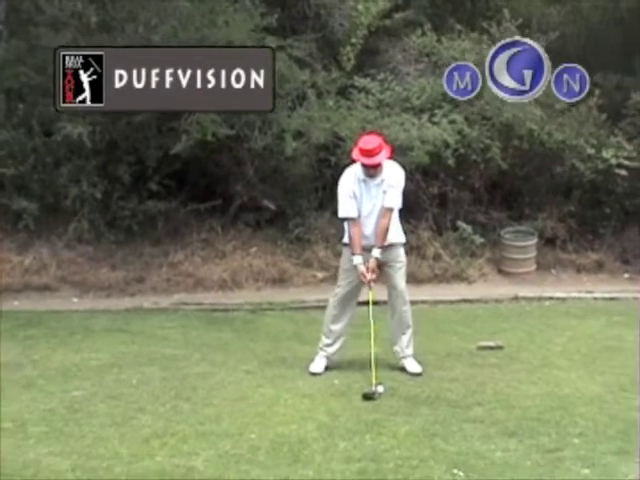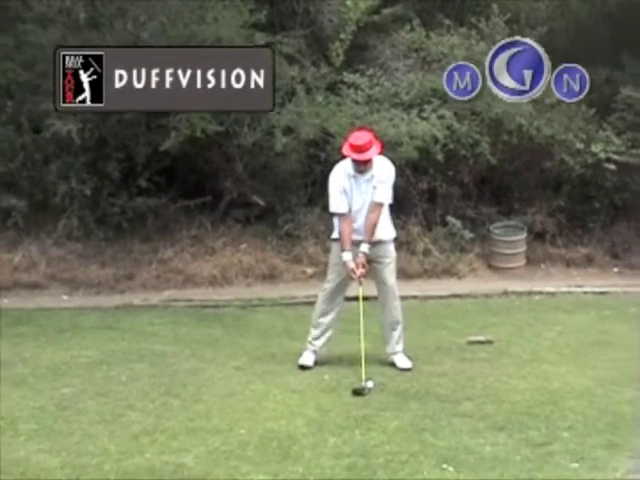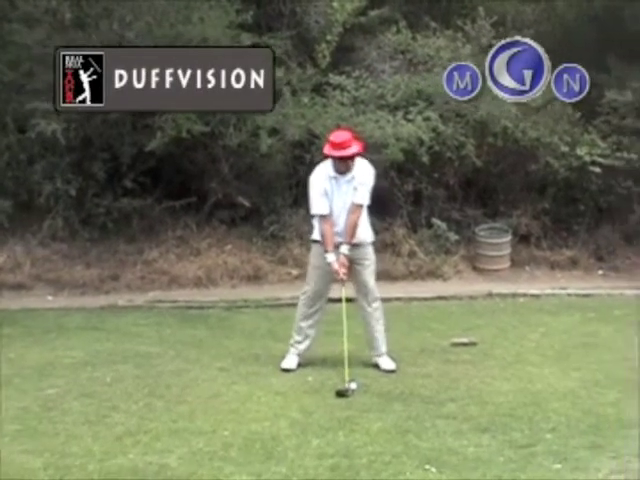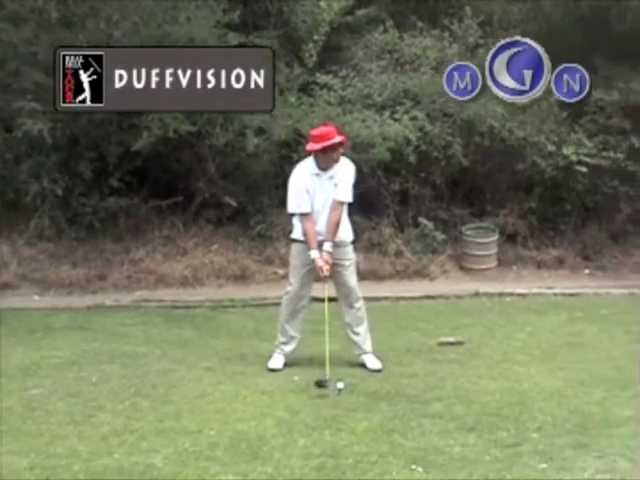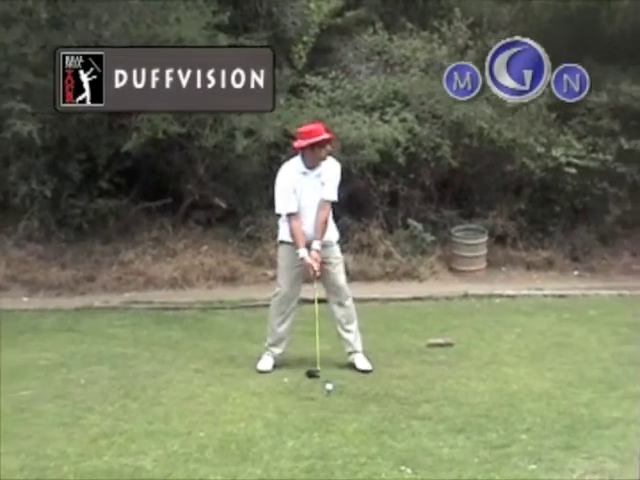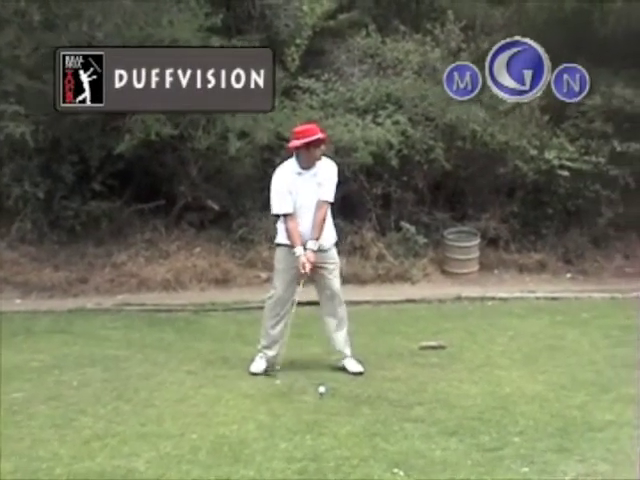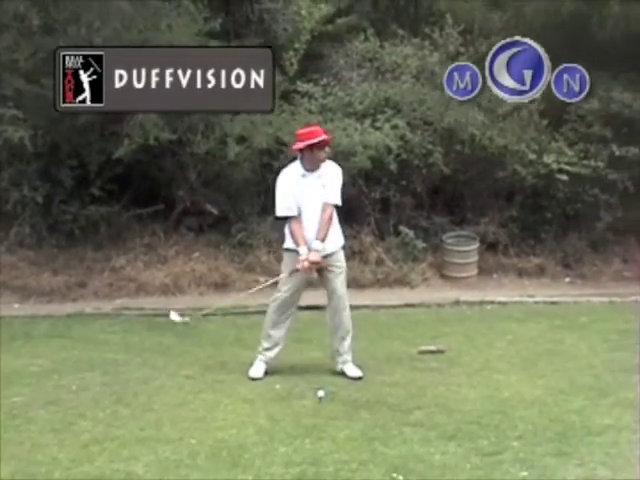
dt=0.3s
person 1, frame 1
left shoulder: (395, 172)
right shoulder: (348, 179)
left elbow: (386, 216)
right elbow: (353, 222)
left wrist: (376, 255)
right wrist: (358, 260)
left hip: (390, 245)
right hip: (357, 245)
left knee: (400, 297)
right knee: (342, 298)
left ankle: (406, 354)
right ankle: (324, 353)
person 1, frame 2
left shoulder: (385, 168)
right shoulder: (338, 174)
left elbow: (375, 211)
right elbow: (344, 218)
left wrist: (364, 250)
right wrist: (348, 256)
left hip: (380, 240)
right hip: (346, 240)
left knee: (390, 293)
right knee: (331, 291)
left ankle: (396, 350)
right ankle: (312, 348)
person 1, frame 3
left shoulder: (365, 170)
right shoulder: (319, 176)
left elbow: (355, 212)
right elbow: (324, 220)
left wrist: (345, 251)
right wrist: (331, 257)
left hip: (359, 242)
right hip: (325, 241)
left knee: (370, 295)
right knee: (312, 294)
left ankle: (380, 352)
right ankle: (295, 350)
person 1, frame 4
left shoulder: (346, 168)
right shoulder: (300, 174)
left elbow: (337, 210)
right elbow: (305, 218)
left wrist: (328, 249)
right wrist: (315, 254)
left hip: (339, 241)
right hip: (305, 242)
left knee: (352, 294)
right knee: (295, 295)
left ankle: (365, 351)
right ankle: (282, 350)
person 1, frame 5
left shoulder: (332, 167)
right shoulder: (287, 174)
left elbow: (324, 209)
right elbow: (292, 218)
left wrist: (316, 247)
right wrist: (303, 253)
left hip: (325, 241)
right hip: (292, 242)
left knee: (341, 293)
right knee: (284, 296)
left ankle: (355, 351)
right ankle: (271, 352)
person 1, frame 6
left shoulder: (328, 168)
right shoulder: (283, 175)
left elbow: (322, 209)
right elbow: (288, 217)
left wrist: (312, 248)
right wrist: (300, 252)
left hip: (324, 244)
right hip: (290, 245)
left knee: (334, 297)
right knee: (278, 299)
left ankle: (344, 355)
right ankle: (265, 354)
person 1, frame 7
left shoulder: (333, 171)
right shoulder: (287, 177)
left elbow: (328, 211)
right elbow: (293, 220)
left wrist: (317, 248)
right wrist: (303, 251)
left hip: (330, 248)
right hip: (297, 249)
left knee: (339, 302)
right knee: (282, 302)
left ankle: (344, 360)
right ankle: (263, 358)
